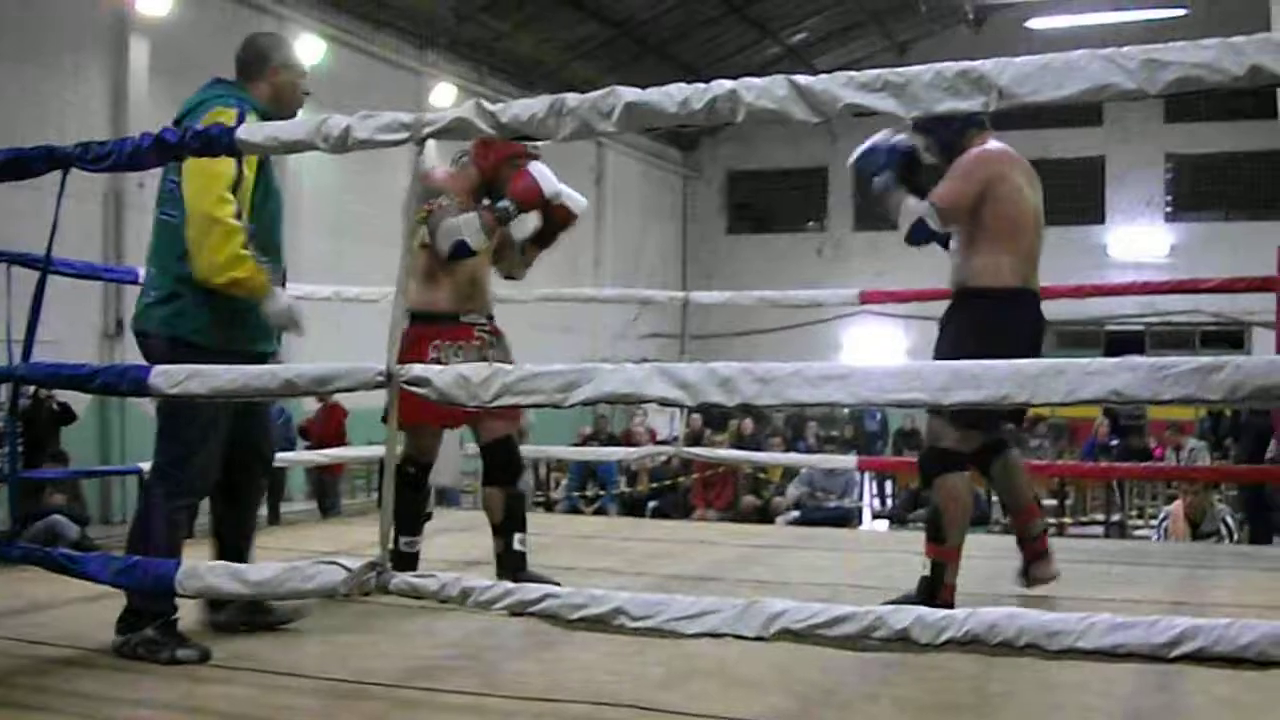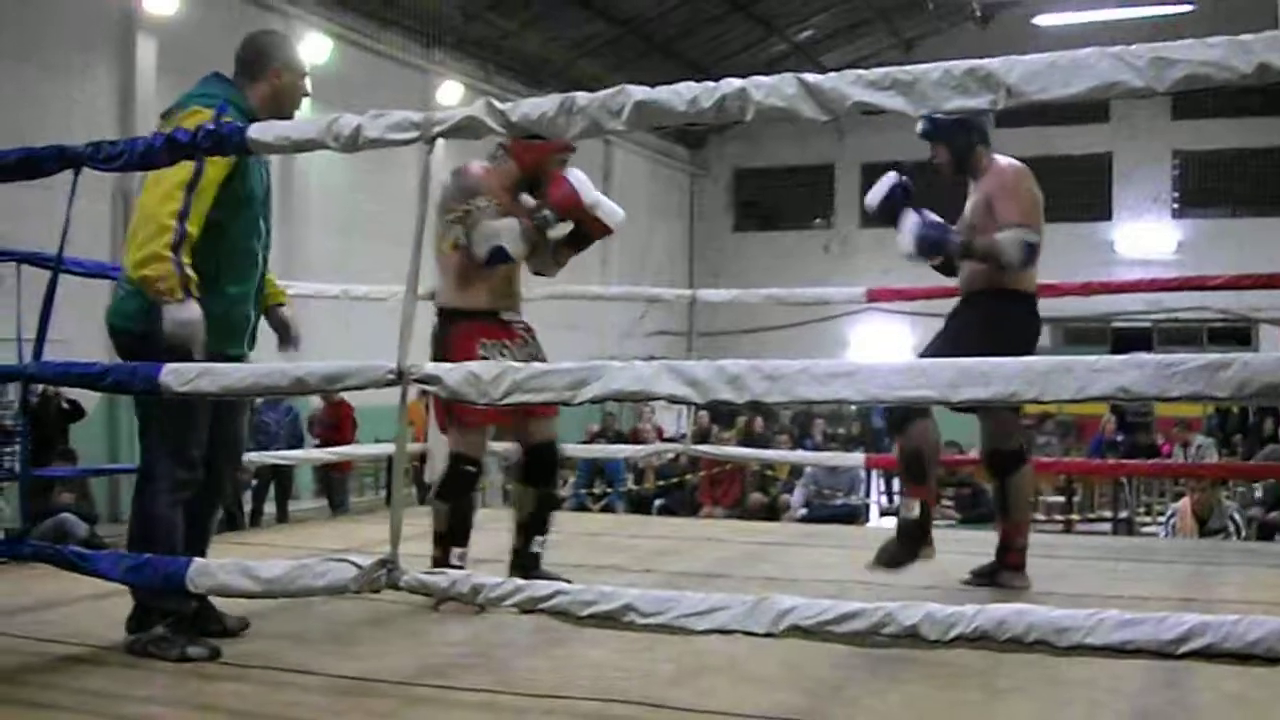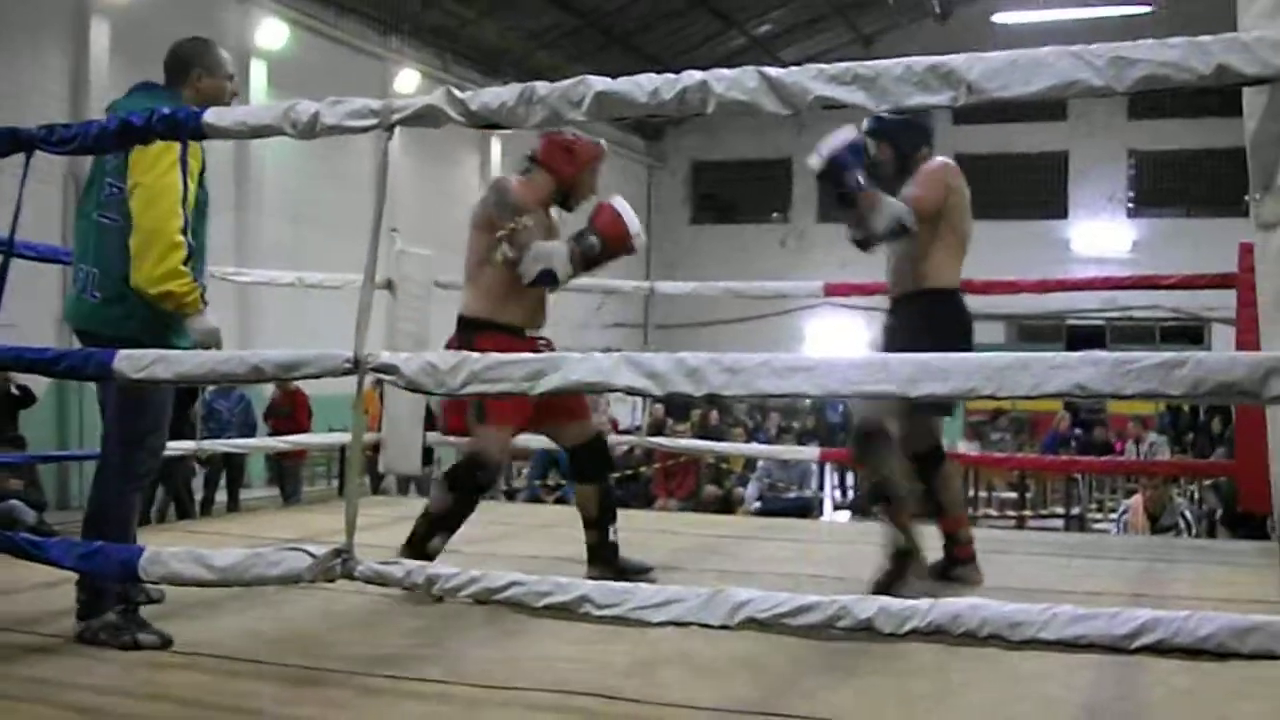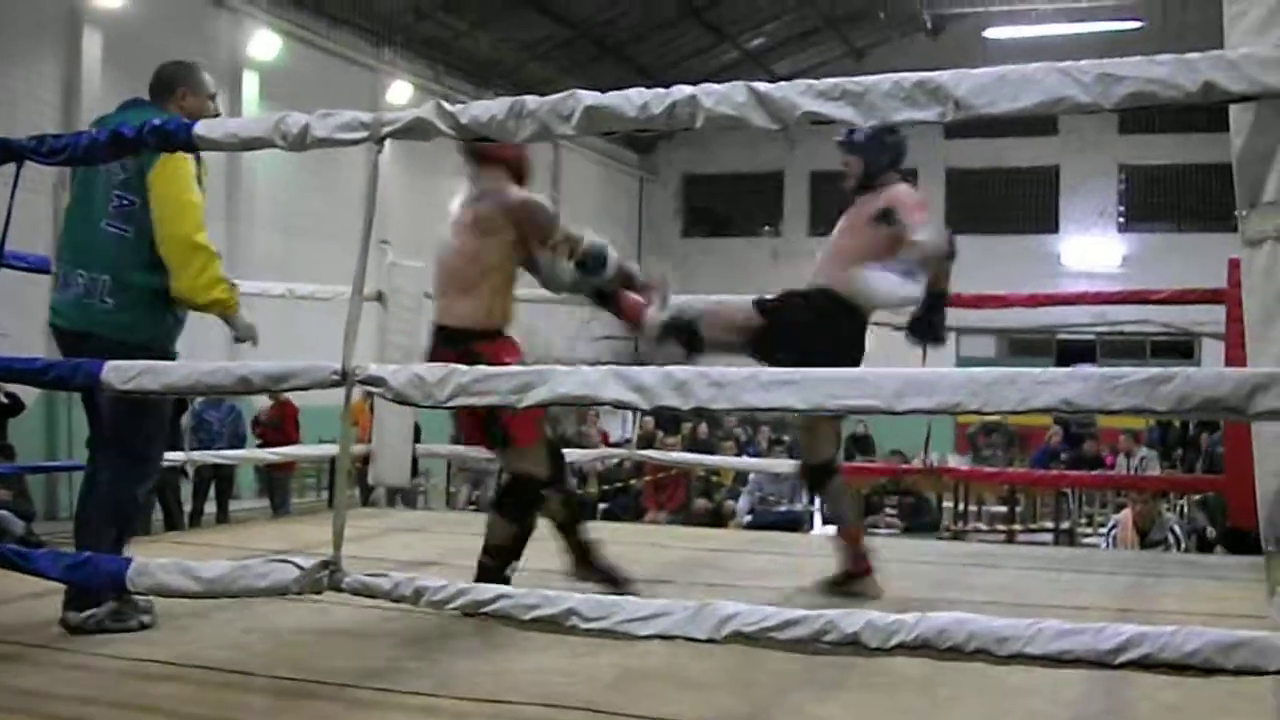
dt=0.4s
person 1, frame 1
left shoulder: (236, 126)
right shoulder: (225, 119)
right elbow: (211, 223)
left wrist: (259, 297)
right wrist: (267, 291)
left hip: (223, 332)
right hip: (197, 331)
left knee: (248, 464)
right knee: (182, 476)
left ankle: (235, 597)
right ankle: (143, 622)
person 1, frame 2
right shoulder: (209, 119)
right elbow: (163, 212)
left wrist: (272, 303)
right wrist: (174, 294)
left hip: (212, 334)
right hip: (168, 330)
left knee: (218, 462)
right knee: (171, 472)
left ankle: (184, 599)
right ankle: (153, 619)
person 1, frame 3
left shoulder: (136, 122)
right shoulder: (169, 131)
right elbow: (158, 233)
right wrist: (192, 306)
left hip: (116, 314)
right hip: (134, 320)
left knee: (132, 452)
right knee: (130, 459)
left ankle: (111, 579)
right ankle: (103, 606)
person 1, frame 4
right shoulder: (170, 146)
left elbow: (76, 231)
right elbow: (186, 244)
right wrist: (227, 308)
left hip: (79, 317)
right hip: (131, 325)
left knee: (110, 452)
right knee: (133, 461)
left ankle: (94, 584)
right ankle: (91, 598)
person 2, frame 1
left shoulder: (978, 161)
right shoulder: (1018, 167)
left elbow: (924, 228)
right elbow: (954, 232)
left wrist: (885, 181)
right wrist: (911, 185)
left hip: (984, 314)
right hip: (1021, 314)
left knee: (944, 448)
right knee: (985, 440)
left ankle: (939, 592)
right ankle: (1037, 553)
person 2, frame 2
left shoulder: (1008, 176)
right shoulder: (985, 186)
left elbow: (1023, 249)
right elbow: (950, 264)
left wrist: (953, 239)
right wrist: (912, 223)
left hip: (998, 314)
right hip: (997, 317)
left knee: (909, 399)
right knee: (1005, 447)
left ankle: (916, 526)
right ankle: (1011, 562)
person 2, frame 3
left shoulder: (937, 171)
right shoulder: (915, 182)
left elbow: (892, 224)
right elbow: (866, 236)
left wrist: (855, 179)
right wrist: (849, 184)
left hip: (929, 316)
right hip: (917, 318)
left knee: (872, 429)
right knee: (923, 444)
left ankle: (905, 549)
right ankle: (961, 556)
person 2, frame 4
left shoulder: (898, 197)
right shoulder: (872, 204)
left elbow: (937, 242)
right elbow: (911, 265)
left wrist: (907, 270)
right wrist: (933, 307)
left hip: (820, 319)
right hip: (837, 329)
left knee: (709, 327)
right knee: (817, 463)
right ankle: (857, 569)
person 3, frame 1
left shoulder: (488, 206)
right shoulder: (432, 184)
left elbow: (514, 265)
right elbow: (454, 242)
left wrist: (551, 226)
right wrist: (511, 203)
left hip: (484, 335)
right hip: (434, 336)
left knee: (503, 452)
right knee: (418, 458)
left ankle: (511, 566)
right ankle: (402, 564)
person 3, frame 2
left shoulder: (520, 202)
right shoulder: (468, 180)
left elbow: (545, 261)
right elbow: (491, 248)
left wrist: (583, 233)
right wrist: (550, 211)
left hip: (514, 335)
right hip: (468, 334)
left knee: (543, 453)
right knee: (467, 458)
left ankle: (526, 563)
right ankle: (445, 574)
person 3, frame 3
left shoulder: (540, 214)
right shoulder: (507, 194)
right elbow: (536, 267)
left wrist: (598, 250)
right wrist: (595, 240)
left hip: (529, 347)
right hip: (485, 345)
left knee: (590, 447)
right knee: (486, 460)
left ankle: (604, 558)
right ankle: (414, 556)
person 3, frame 4
left shoulder: (475, 201)
right shoulder: (515, 204)
left elbow: (551, 273)
right elbow: (582, 256)
left wrist: (612, 298)
right wrist: (629, 281)
left hip: (483, 349)
right hip: (472, 353)
left knee: (544, 456)
right knee: (530, 474)
left ankle: (585, 557)
right ankle: (488, 581)
